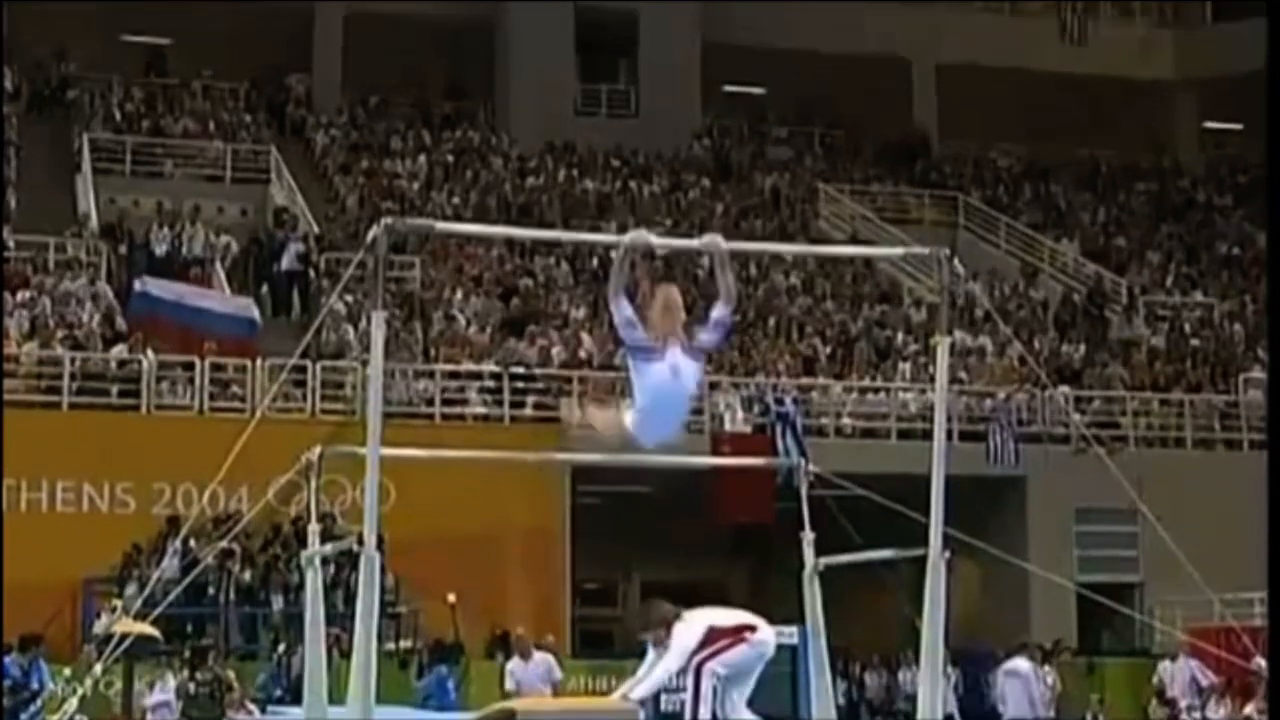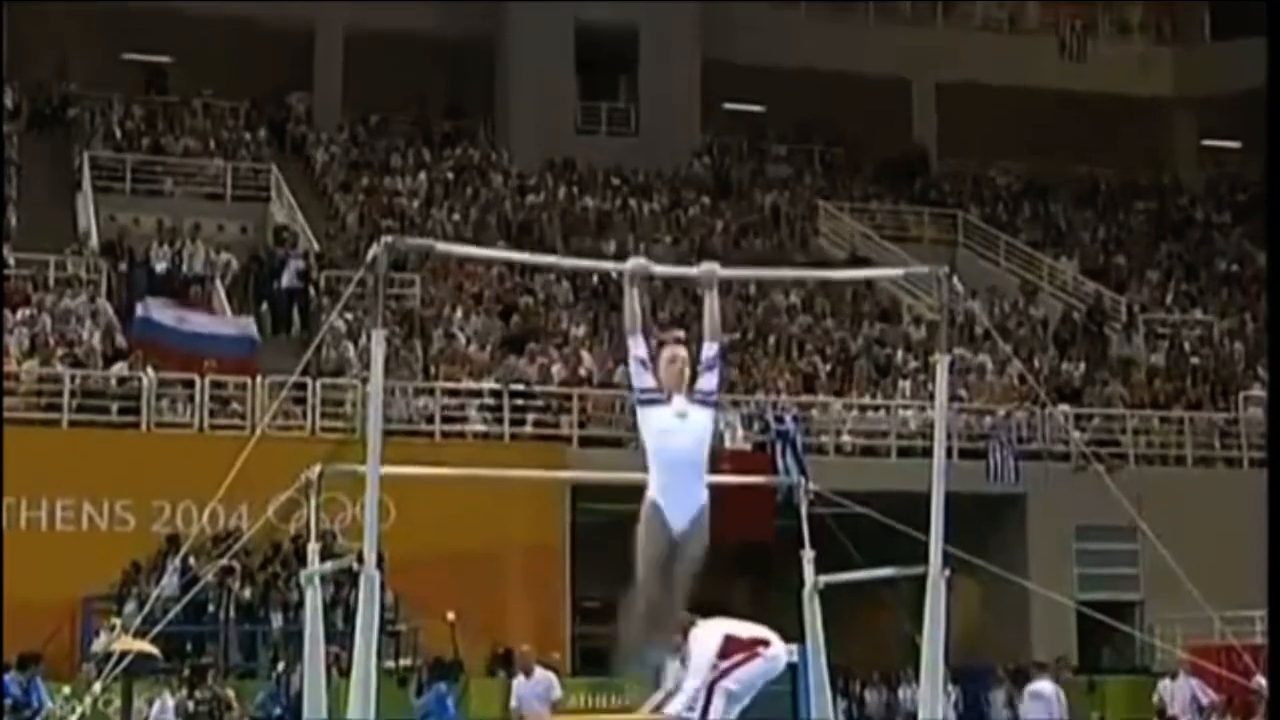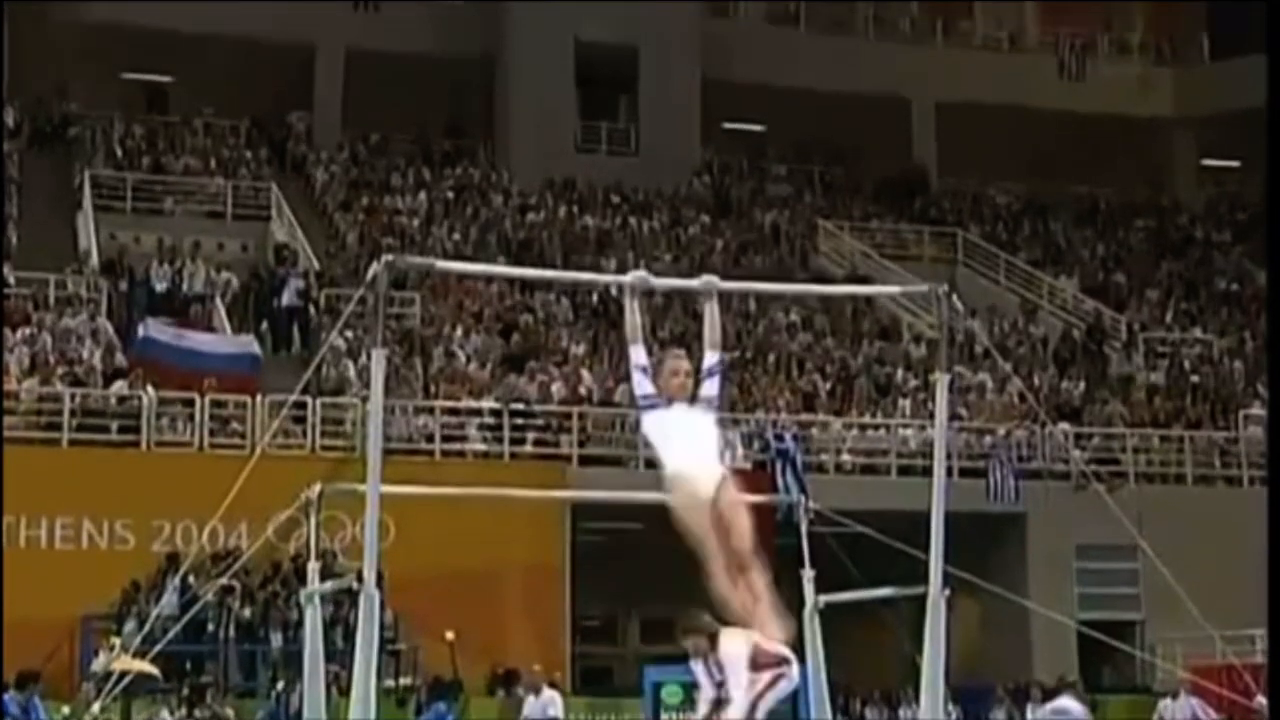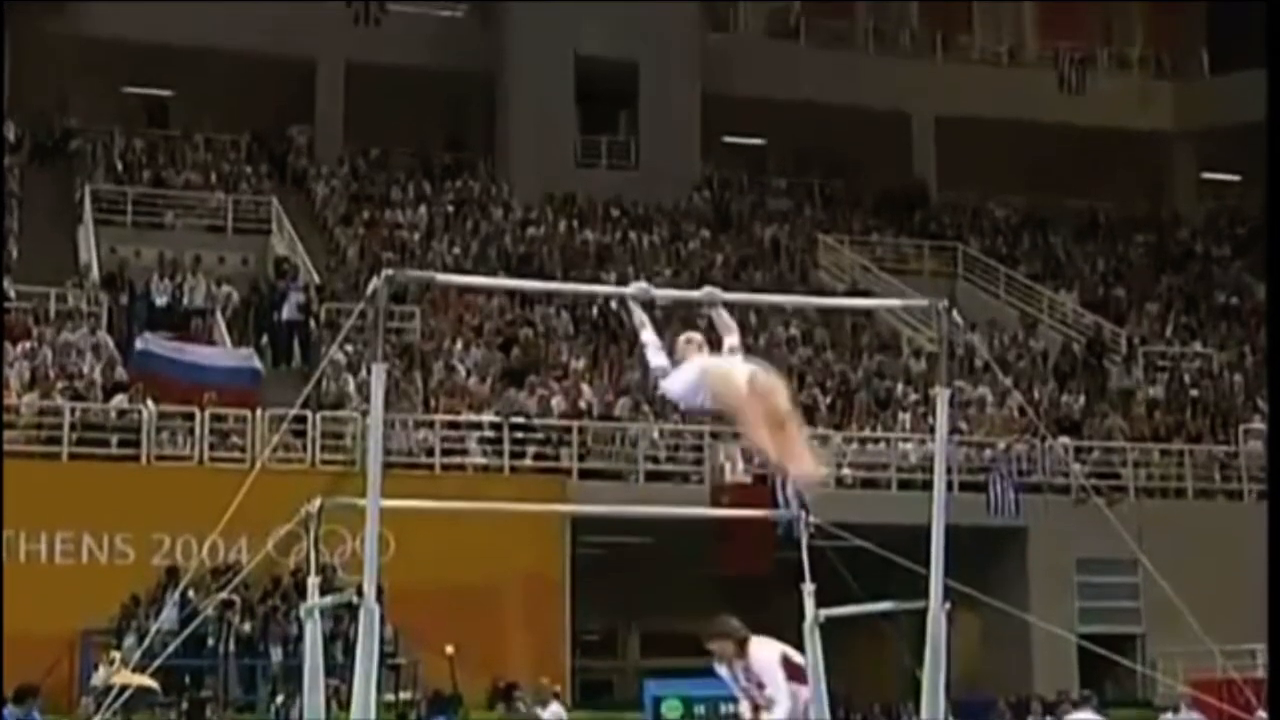
dt=0.2s
person 1, frame 1
left shoulder: (696, 350)
right shoulder: (641, 347)
left elbow: (726, 305)
right elbow: (616, 296)
left wrist: (722, 260)
right wrist: (626, 251)
left hip: (669, 431)
right hip: (637, 430)
person 1, frame 2
left shoulder: (704, 397)
right shoulder: (647, 397)
left elbow: (712, 342)
right elbow: (634, 338)
left wrist: (710, 288)
right wrist: (632, 284)
left hip: (696, 509)
right hip: (659, 506)
left knee: (676, 595)
right knee: (646, 595)
right ankle: (630, 664)
person 1, frame 3
left shoulder: (705, 406)
right shoulder: (651, 409)
left elbow: (712, 357)
right elbow: (636, 349)
left wrist: (711, 298)
right wrist: (631, 296)
left hip: (721, 480)
right hip: (684, 480)
left knee: (747, 556)
right knee: (714, 557)
left ankle: (770, 627)
right ankle: (745, 618)
person 1, frame 4
left shoulder: (723, 360)
right shoulder: (671, 379)
left elbow: (733, 337)
right elbow: (651, 343)
left wrist: (715, 307)
right wrist: (634, 303)
left ankle: (801, 458)
right ankle: (790, 461)
